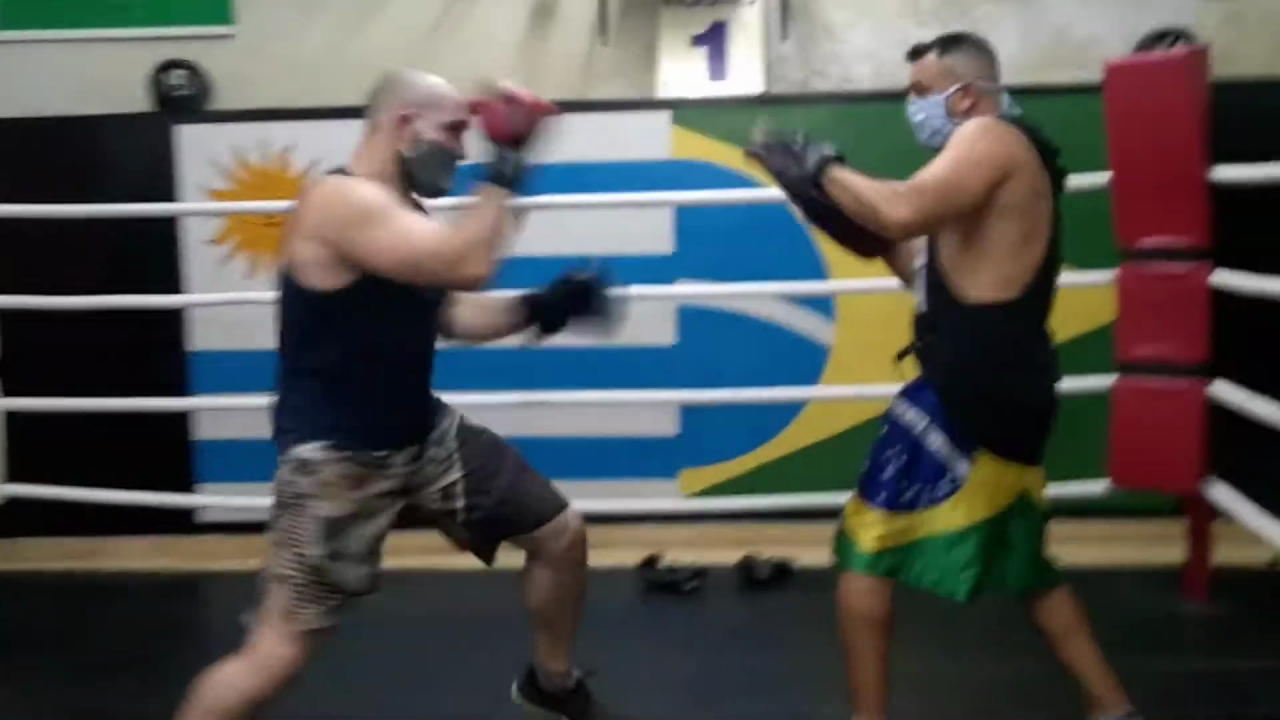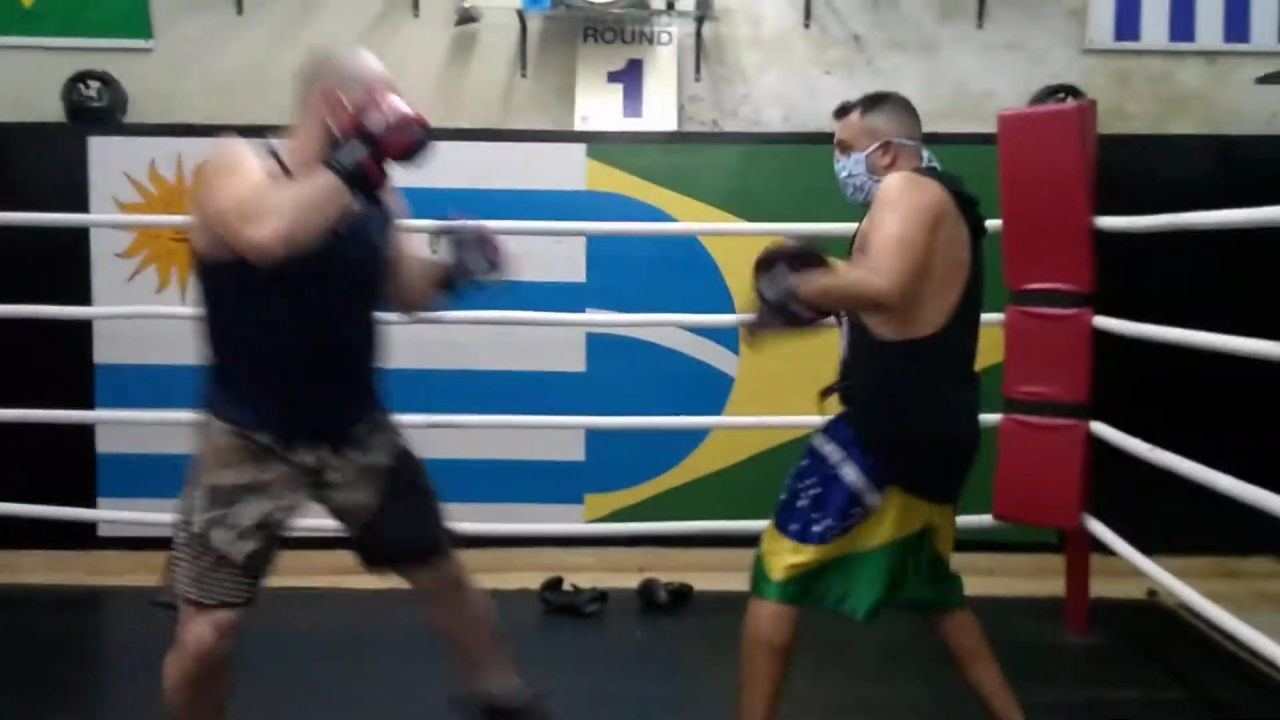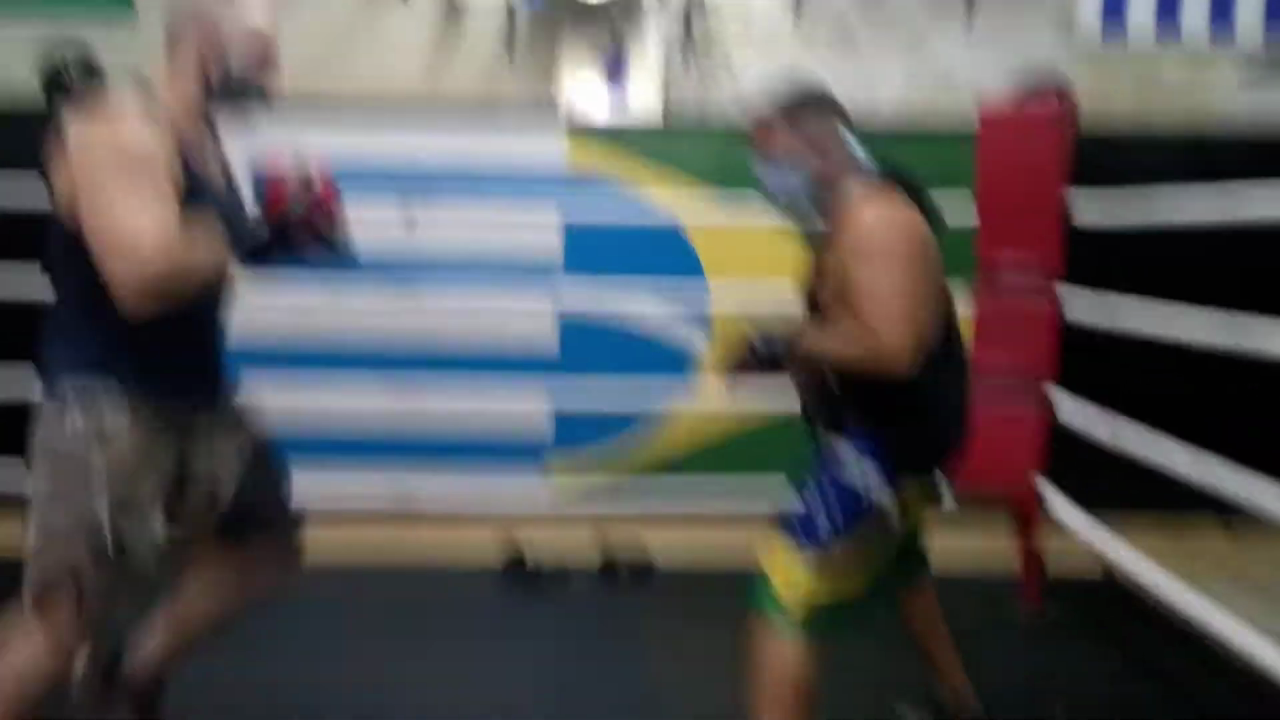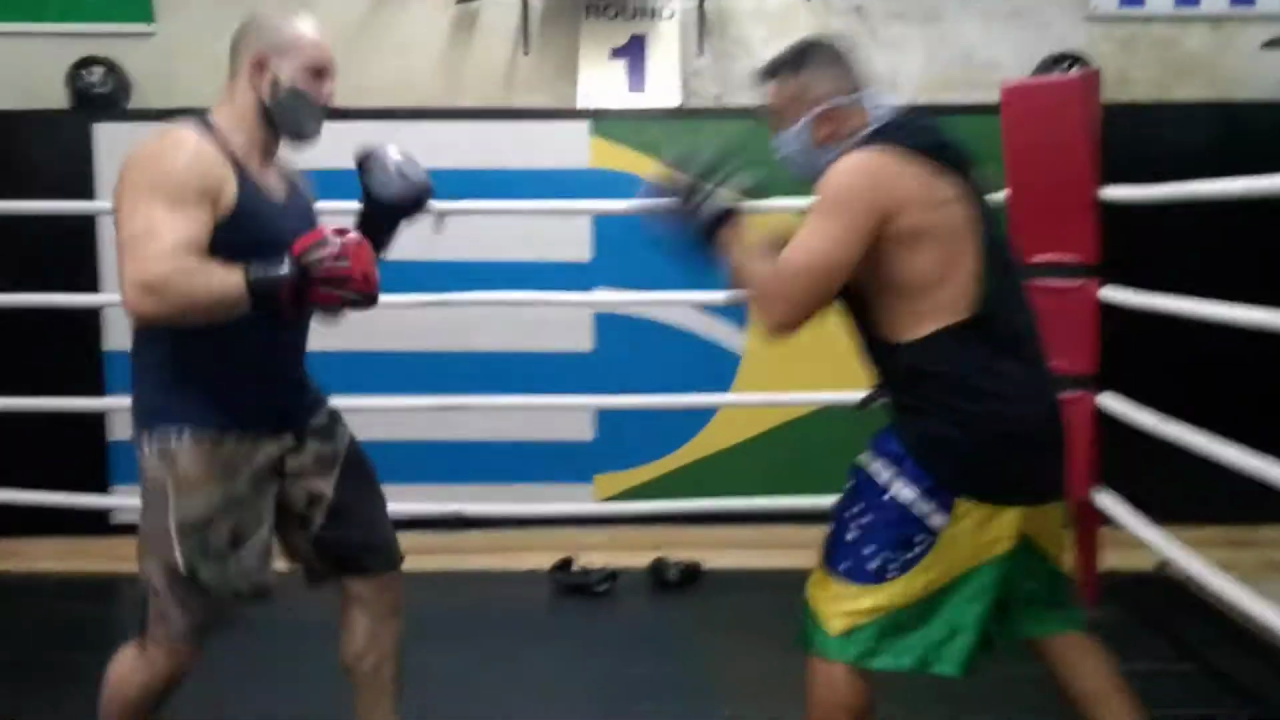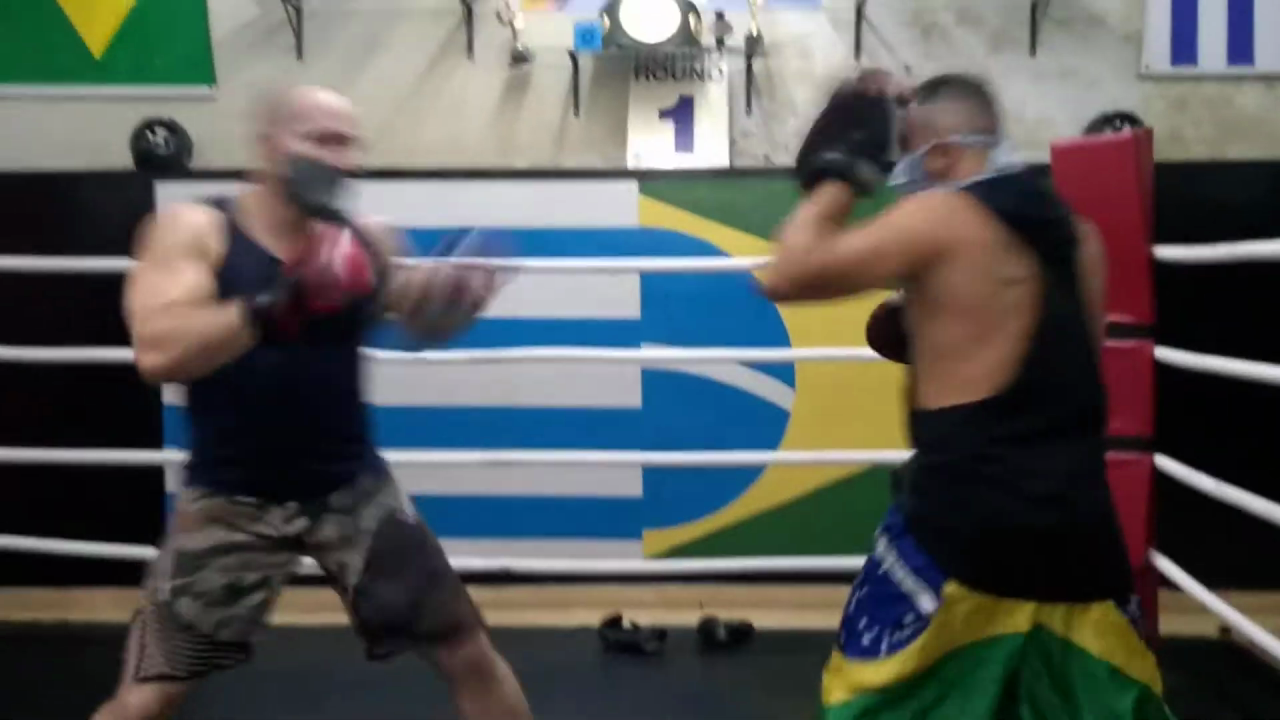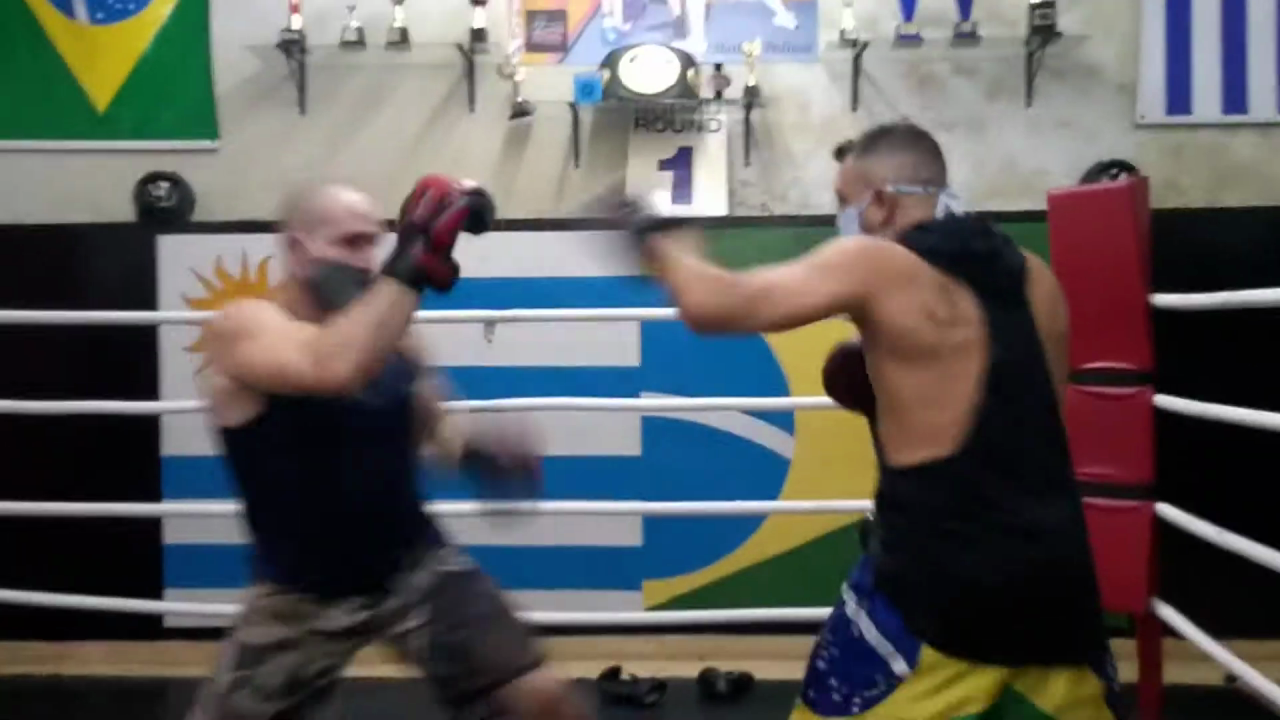
dt=0.4s
person 1, frame 1
left shoulder: (405, 210)
right shoulder: (344, 204)
left elbow: (450, 317)
right elbow: (462, 263)
left wrist: (543, 307)
right wrist: (506, 165)
left hip: (421, 431)
right hip: (333, 455)
left knee: (561, 538)
right knee: (278, 652)
person 1, frame 2
left shoulder: (364, 192)
right shoulder: (235, 168)
left elbow: (410, 289)
right elbow: (266, 233)
left wrist: (458, 267)
right wrist: (355, 161)
left hip: (355, 433)
right hip: (246, 442)
left knee: (440, 572)
right knee: (205, 635)
person 1, frame 3
left shoulder: (198, 152)
right shoulder: (121, 135)
right elbow: (141, 281)
right wrist: (242, 233)
left hip: (188, 401)
right hip: (110, 415)
left knee: (264, 550)
person 1, frame 4
left shoulder: (284, 177)
right shoulder: (182, 157)
left elbow: (327, 294)
right elbow: (151, 291)
left wrist: (377, 220)
right wrist: (281, 279)
left hip: (299, 420)
right hip: (198, 435)
left knee: (376, 582)
right knee: (170, 646)
person 1, frame 5
left shoulder: (355, 237)
right shoulder: (191, 231)
left elbow: (429, 319)
right elbow: (158, 355)
left wrist: (455, 286)
right wrist: (277, 299)
left hip: (348, 492)
right hip: (231, 501)
left knee: (466, 653)
person 1, frame 6
left shoulder: (391, 325)
right shoulder: (244, 328)
left elbow: (431, 423)
right elbow: (334, 369)
left wrist: (476, 451)
right wrist: (413, 264)
left hip: (415, 568)
right hip: (299, 596)
person 2, frame 1
left shoulder: (988, 139)
right shoulder: (1008, 157)
left elbow: (902, 211)
right elbow: (938, 264)
left wrist: (820, 165)
right wrist: (870, 236)
left hip: (969, 393)
right hip: (1013, 394)
left knee: (866, 552)
right knee: (1022, 569)
person 2, frame 2
left shoulder: (908, 190)
right shoulder: (939, 208)
left elbow: (881, 284)
left wrist: (797, 286)
right wrist: (811, 279)
left hip: (887, 429)
right hip: (940, 432)
left knee: (777, 578)
right knee: (931, 588)
person 2, frame 3
left shoulder: (872, 216)
right shoulder: (854, 209)
left elbow: (895, 348)
left wrist: (796, 343)
right wrist: (819, 371)
left hip: (890, 431)
right hip: (912, 421)
left knee: (786, 598)
right knee: (894, 564)
person 2, frame 4
left shoulder: (863, 174)
right shoulder: (931, 161)
left elbow: (778, 306)
left wrist: (725, 222)
right wrist: (792, 256)
left hip: (950, 440)
right hip: (1021, 425)
left knee: (839, 624)
right knee: (1048, 614)
person 2, frame 5
left shoulder: (937, 222)
right shoulder: (1074, 233)
left elbow: (789, 276)
left wrist: (834, 176)
left hip: (963, 523)
right hip: (1077, 525)
person 2, frame 6
left shoulder: (872, 264)
right shoulder: (1033, 277)
left elbow: (710, 306)
left wrist: (656, 234)
left hip: (936, 580)
right hip: (1051, 574)
